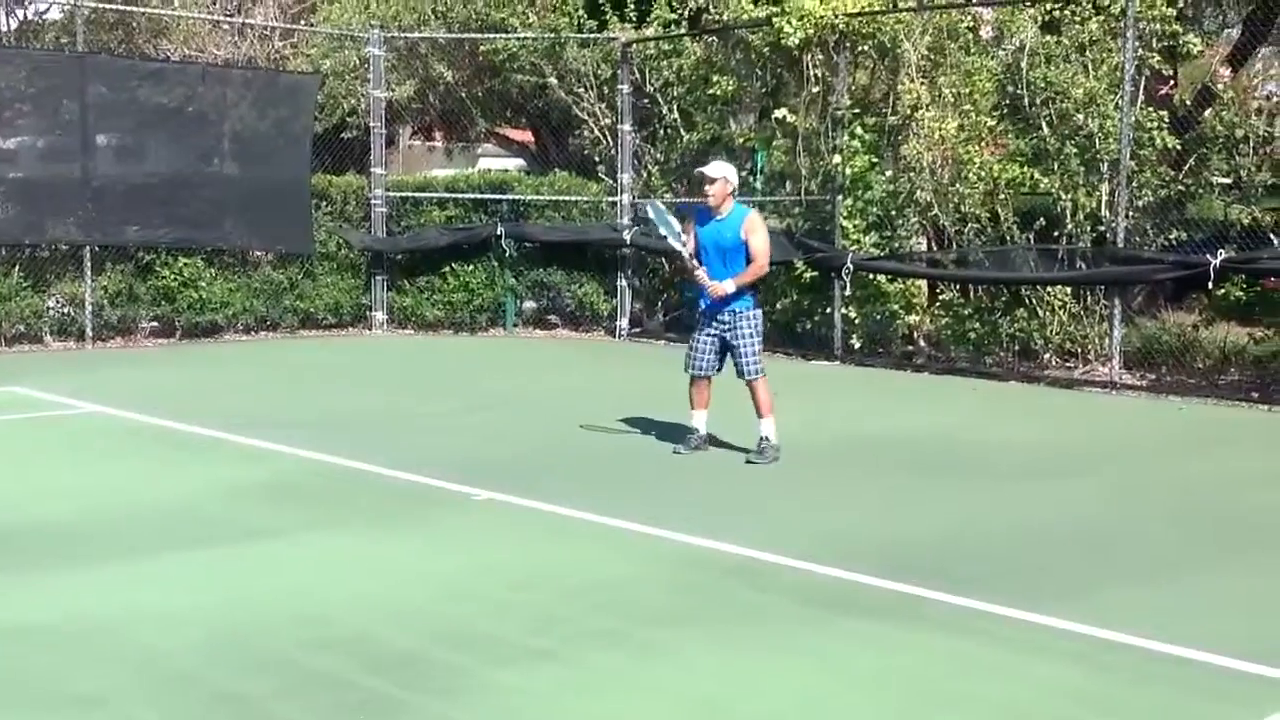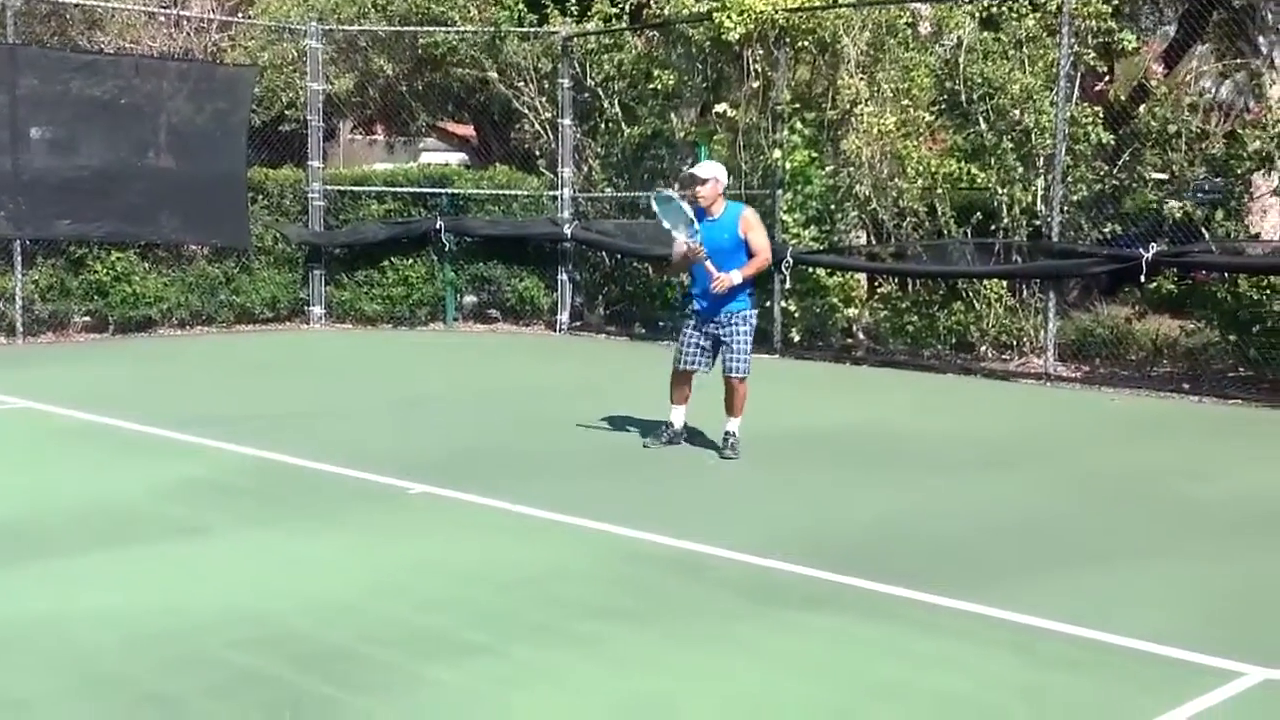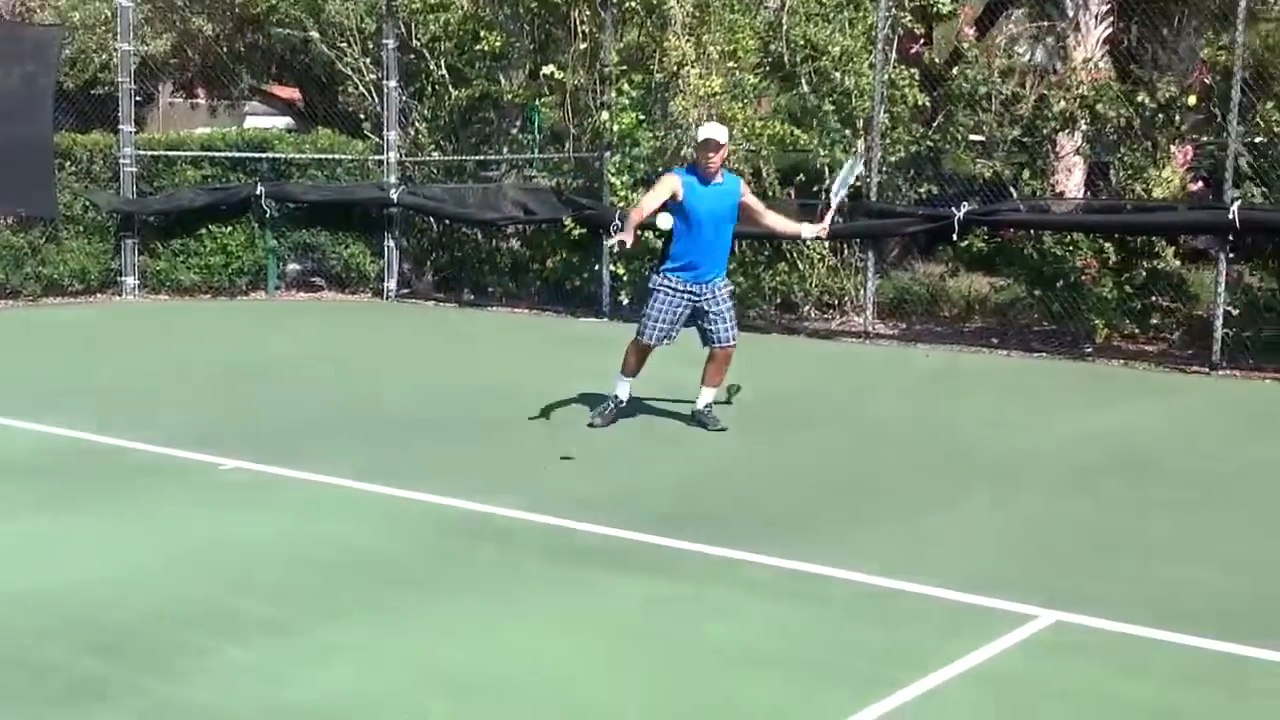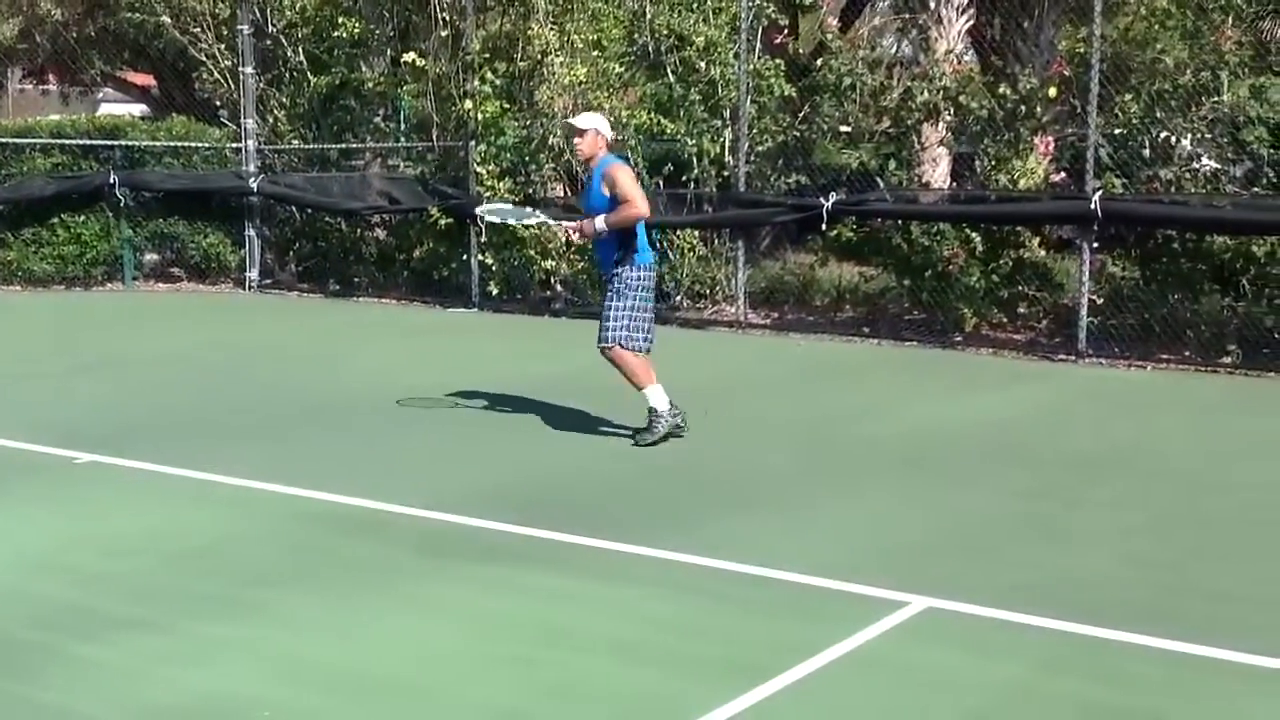
dt=1s
person 1, frame 1
left shoulder: (749, 219)
right shoulder: (697, 218)
left elbow: (761, 264)
right elbow: (688, 257)
left wrist: (729, 285)
right wrist: (695, 270)
left hip: (743, 309)
right hip: (708, 309)
left knee: (753, 374)
right knee: (698, 373)
left ankle: (768, 440)
right ankle: (699, 432)
person 1, frame 2
left shoulder: (744, 215)
right shoulder: (690, 217)
left elbow: (764, 257)
right elbow: (678, 264)
left wrist: (736, 275)
right wrist: (688, 257)
left hip: (738, 310)
right hip: (701, 309)
left knee: (735, 376)
right knee: (682, 369)
left ankle: (731, 433)
right ankle: (675, 427)
person 1, frame 3
left shoulder: (736, 185)
right shoulder: (676, 180)
left elbow: (764, 216)
right elbow: (643, 206)
left wrist: (806, 229)
right wrist: (628, 230)
left hip: (714, 283)
right hip: (674, 280)
left knee: (724, 348)
right knee: (645, 341)
left ankle: (702, 406)
right ankle: (619, 399)
person 1, frame 4
left shoulder: (614, 170)
right shoulder: (593, 176)
left elbow: (640, 209)
left wrist: (599, 223)
right wrist: (581, 229)
left hip: (631, 269)
right hip: (616, 271)
left knee: (614, 346)
right knee: (625, 349)
left ankle: (663, 408)
right ankle: (667, 416)
